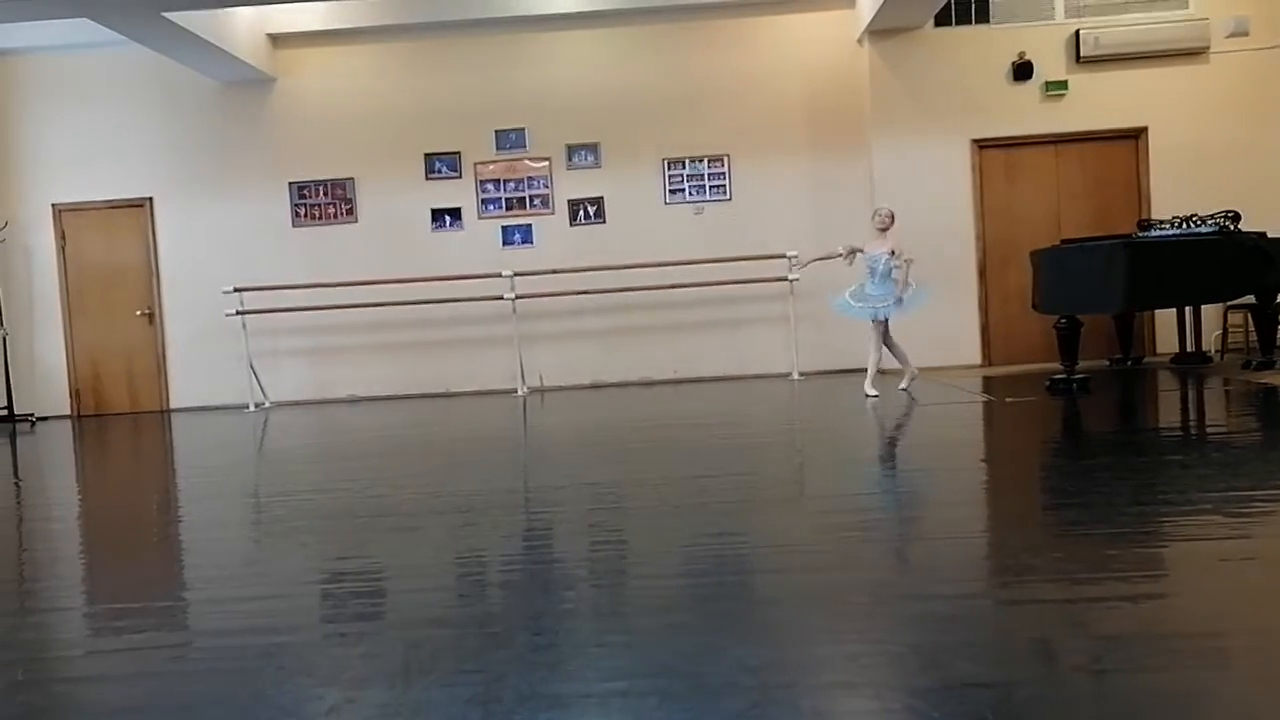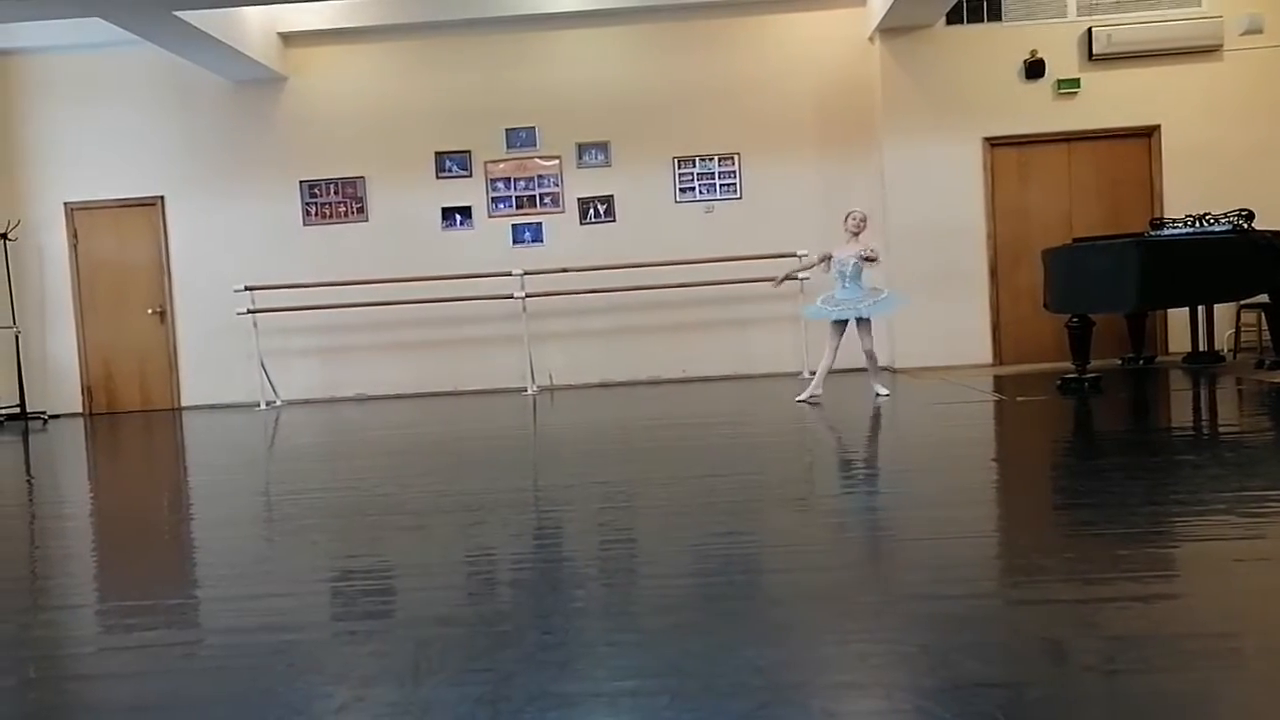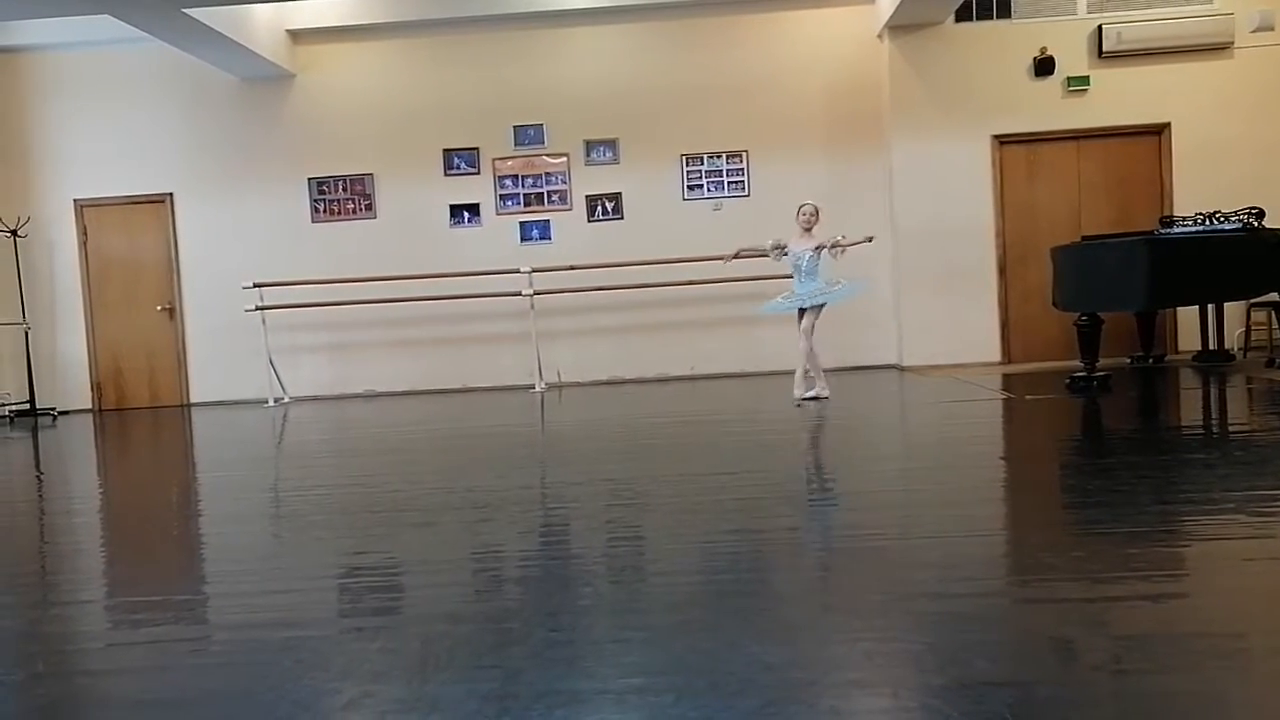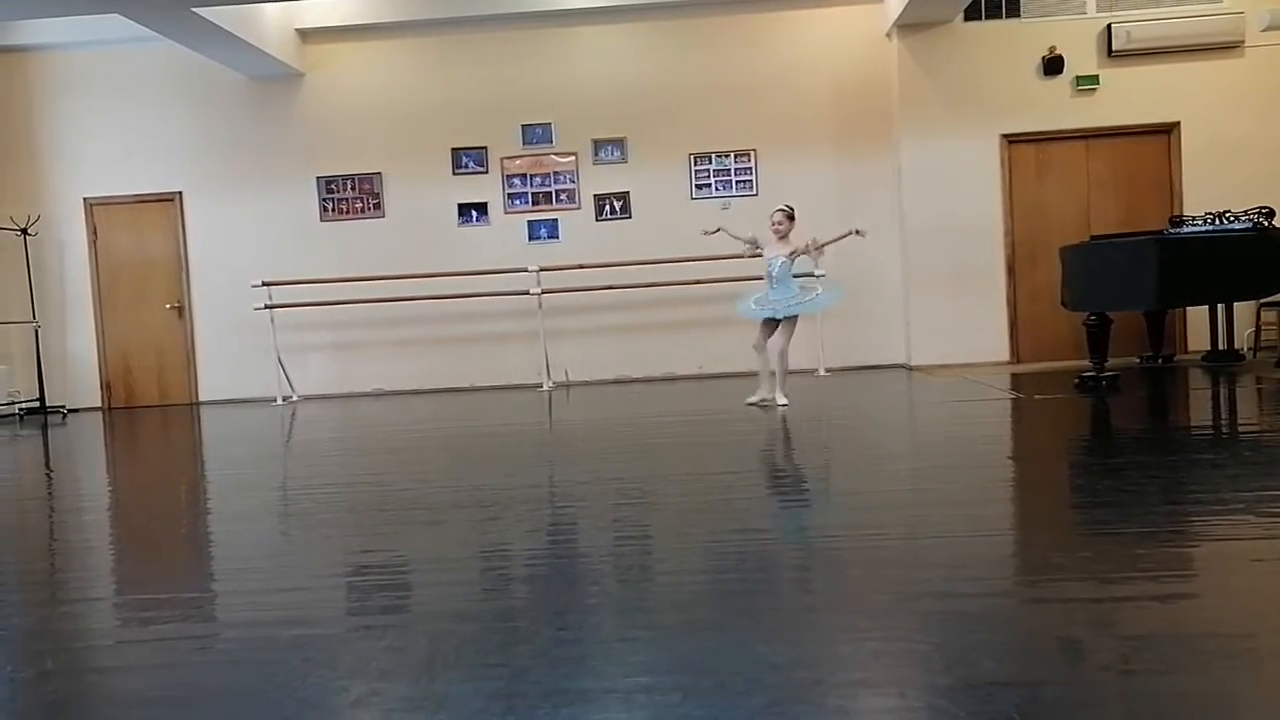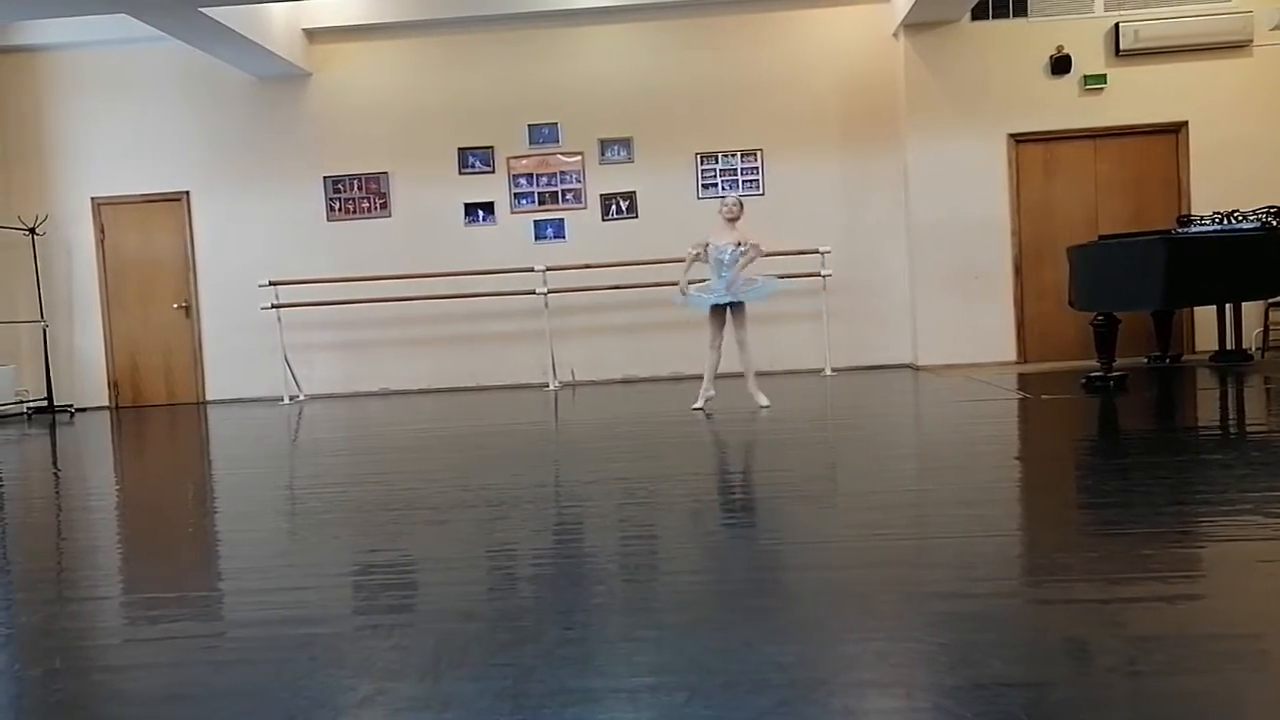
dt=0.7s
person 1, frame 1
left shoulder: (892, 245)
right shoulder: (866, 246)
left elbow: (905, 264)
right elbow: (838, 253)
left wrist: (902, 289)
right wrist: (811, 260)
left hip: (885, 295)
right hip: (868, 295)
left knee: (877, 338)
right knee: (884, 337)
left ankle: (869, 382)
right ankle: (909, 370)
person 1, frame 2
left shoulder: (863, 248)
right shoulder: (836, 252)
left elbow: (873, 256)
right elbow: (814, 262)
left wrist: (870, 258)
right wrist: (788, 274)
left hip: (860, 300)
right hip: (840, 301)
left knee: (867, 347)
right knee: (831, 345)
left ankle: (876, 382)
right ankle: (815, 387)
person 1, frame 3
left shoulder: (819, 243)
right shoulder: (789, 244)
left elbow: (842, 243)
right elbow: (765, 250)
left wrist: (864, 240)
right wrist: (739, 251)
left hip: (817, 292)
right hip: (800, 294)
left knee: (805, 329)
right knee: (805, 342)
left ankle: (800, 378)
right ankle: (821, 386)
person 1, frame 4
left shoulder: (793, 249)
right shoulder: (766, 247)
left elbow: (822, 243)
right elbow: (741, 238)
left wrist: (850, 232)
right wrist: (719, 230)
left hip: (790, 300)
right hip: (772, 303)
left knee: (781, 347)
right knee: (759, 344)
left ankle: (779, 391)
right ankle: (765, 389)
person 1, frame 5
left shoulder: (739, 236)
right shoulder: (711, 237)
left elbow: (755, 252)
right elbow: (693, 256)
left wrist: (738, 269)
right wrist: (683, 278)
left hip: (734, 290)
right hip: (715, 290)
left knee: (740, 339)
right knee: (714, 342)
left ankle: (753, 388)
right ankle: (706, 390)
